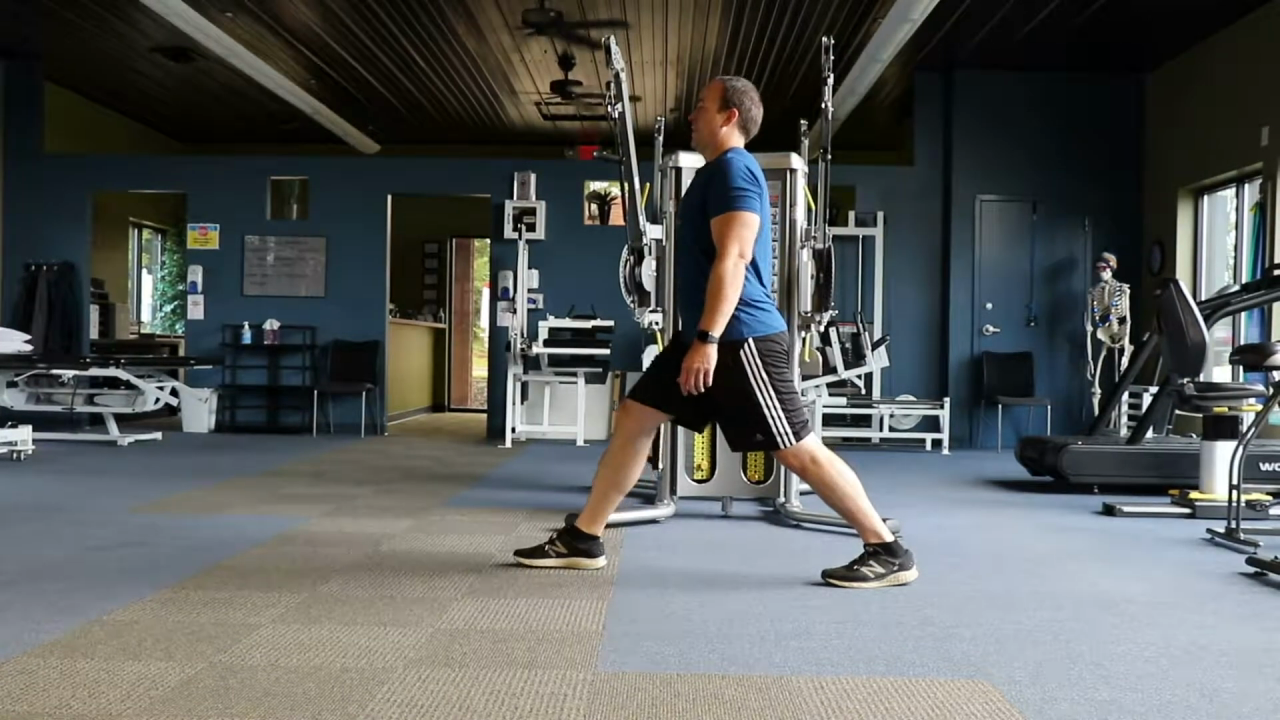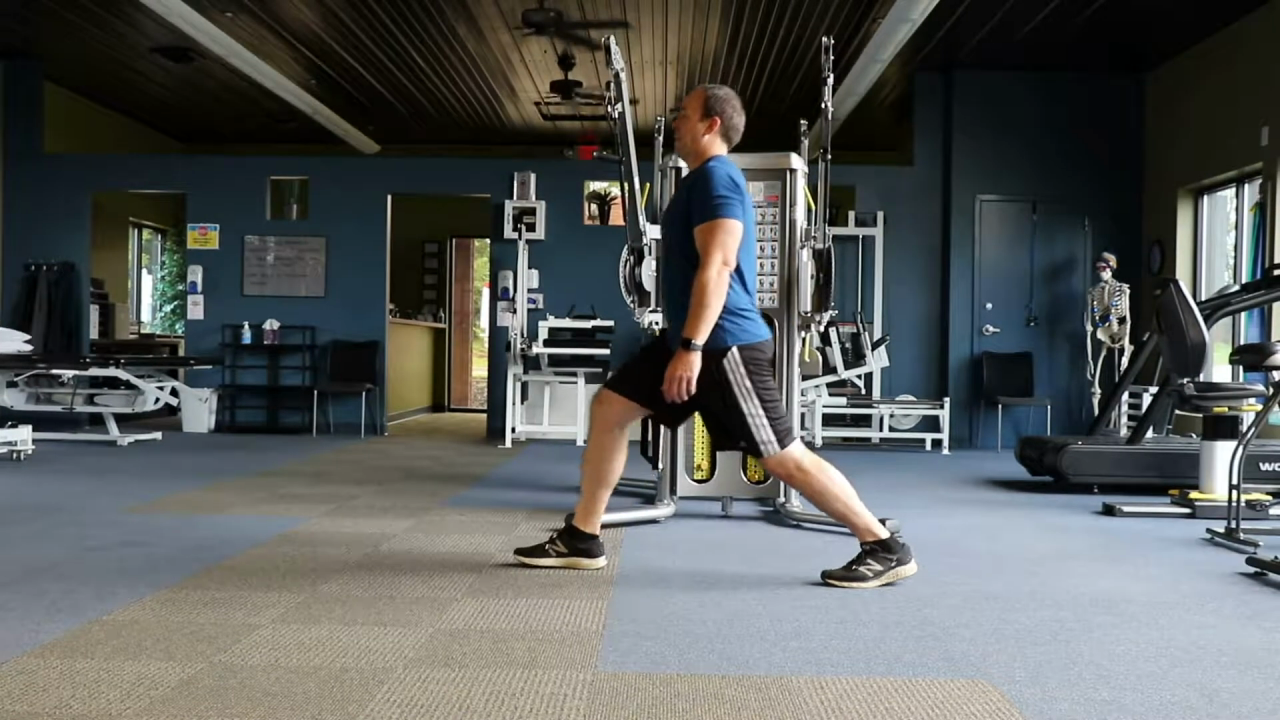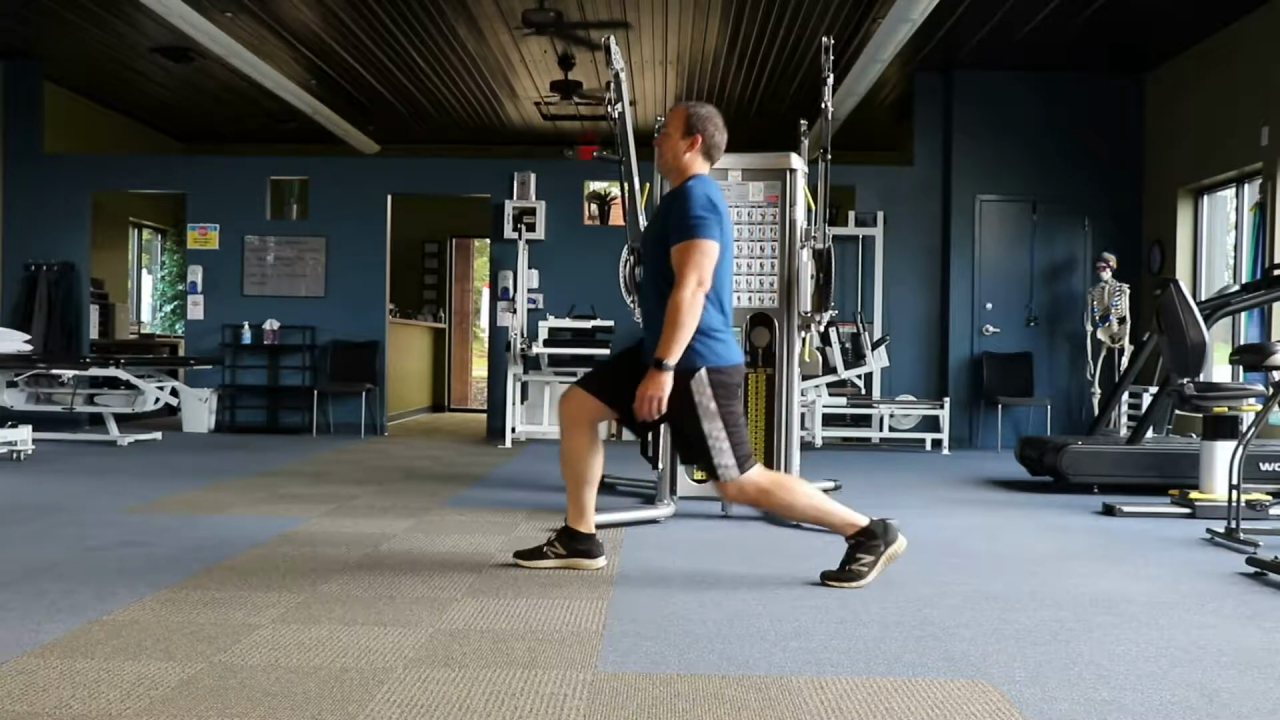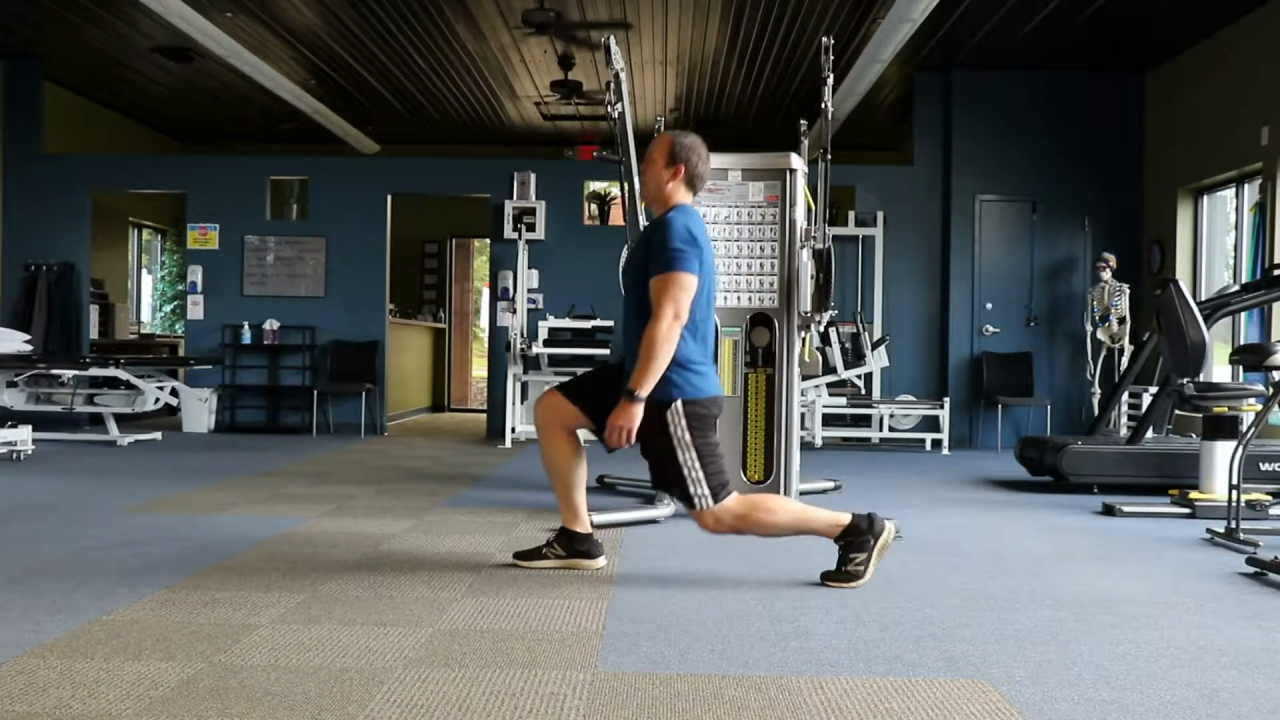
dt=0.2s
person 1, frame 1
left shoulder: (733, 168)
right shoulder: (719, 172)
left elbow: (733, 258)
left wrist: (707, 339)
left hip: (741, 337)
right hip: (712, 335)
left knee: (797, 449)
right knee: (633, 418)
left ankle: (888, 551)
right ankle: (583, 539)
person 1, frame 2
left shoulder: (715, 176)
right shoulder: (704, 180)
left elbow: (717, 267)
left wrist: (690, 349)
left hip: (726, 345)
right hip: (697, 340)
left knee: (777, 455)
right knee: (607, 409)
left ankle: (885, 547)
right ankle: (581, 539)
person 1, frame 3
left shoulder: (694, 194)
right shoulder: (687, 198)
left elbow: (693, 286)
left wrist: (662, 368)
left hip: (698, 363)
right hip: (673, 354)
left knee: (739, 482)
right knee: (575, 407)
left ankle: (869, 533)
right ankle: (579, 539)
person 1, frame 4
left shoulder: (674, 226)
right shoulder: (673, 226)
left elbow: (670, 317)
left wrist: (634, 397)
left hip: (676, 391)
right hip: (655, 380)
left knee: (718, 514)
right knee: (551, 411)
left ankle: (856, 529)
right ankle: (577, 540)
